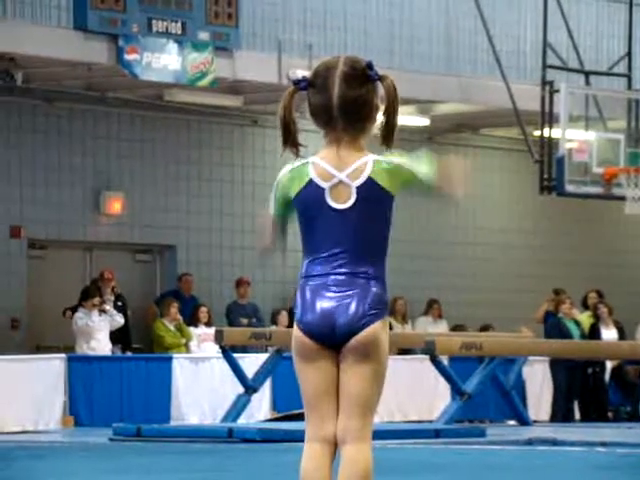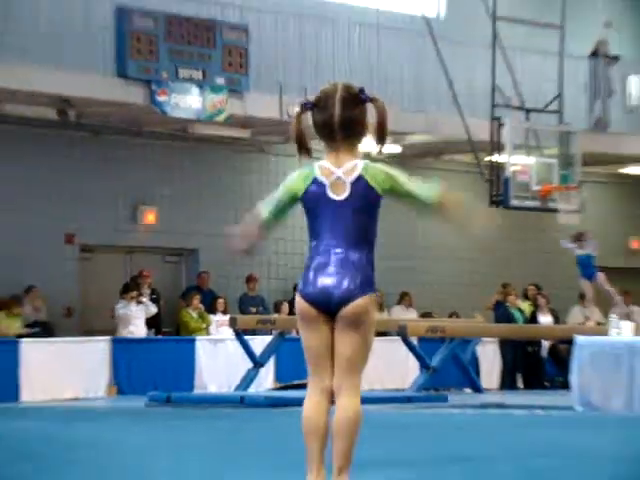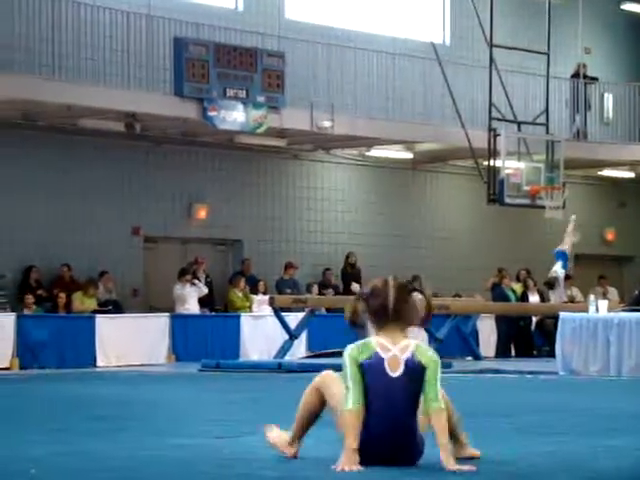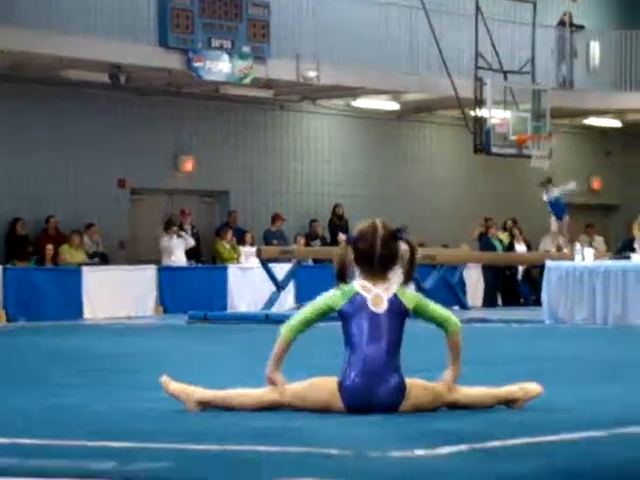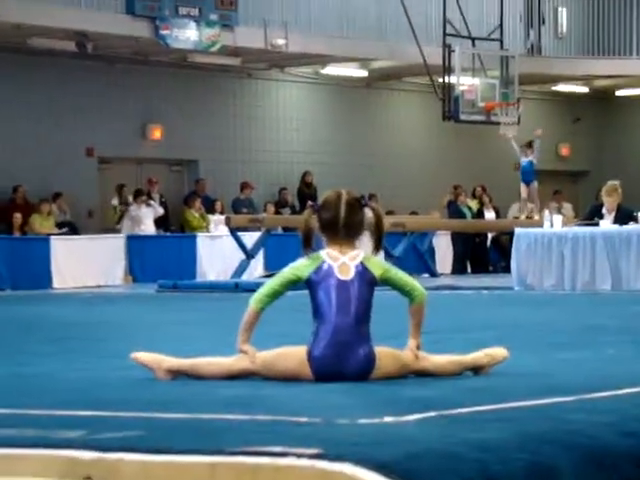
dt=1s
person 1, frame 1
left shoulder: (293, 178)
right shoulder: (392, 173)
left elbow: (276, 224)
right elbow: (436, 172)
left wrist: (271, 233)
right wrist: (451, 175)
left hip: (312, 312)
right hip: (365, 312)
left knee: (318, 437)
right knee: (355, 436)
person 1, frame 2
left shoulder: (302, 178)
right shoulder: (377, 175)
left elbow: (265, 213)
right elbow: (431, 194)
left wrist: (246, 235)
right wrist: (470, 216)
left hip: (314, 285)
right hip: (356, 286)
left knee: (318, 389)
right knee: (347, 390)
person 1, frame 3
left shoulder: (356, 352)
right shoulder: (426, 355)
left elbow: (353, 403)
right elbow: (436, 405)
left wrist: (350, 452)
right wrist: (447, 455)
left hip: (368, 451)
right hip: (409, 454)
left knee: (324, 379)
right knee: (433, 391)
left ankle: (290, 443)
right ankle: (459, 448)
person 1, frame 4
left shoulder: (341, 295)
right shoulder: (406, 296)
left elbow: (291, 327)
right elbow: (452, 324)
left wrist: (273, 370)
right wrist: (453, 370)
left hip: (351, 392)
right hip: (393, 393)
left knee: (277, 395)
right knee: (449, 394)
left ankle: (200, 396)
right ankle: (513, 393)
person 1, frame 5
left shoulder: (309, 264)
right shoulder: (372, 264)
left elbow: (260, 297)
right elbow: (417, 292)
left wrist: (243, 341)
right wrist: (414, 340)
left hip: (319, 361)
right hip: (363, 362)
left knee: (247, 363)
right knee: (418, 362)
left ankle: (171, 365)
right ankle: (478, 360)
